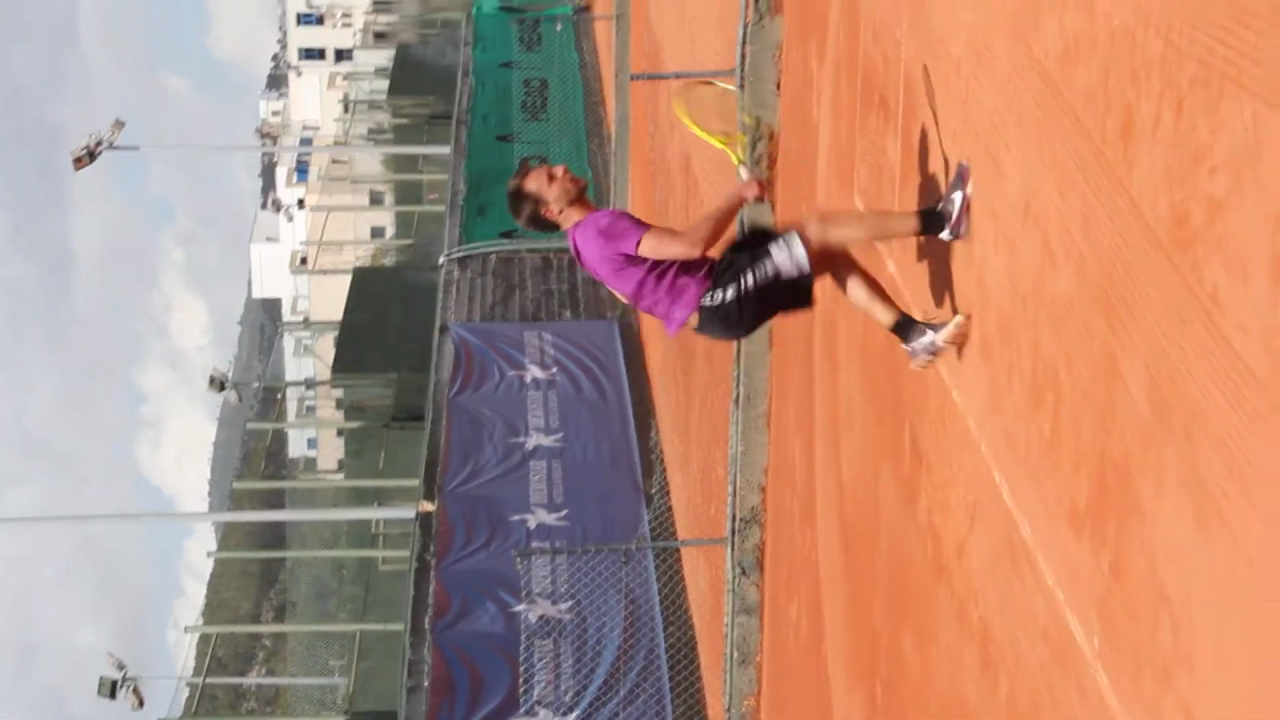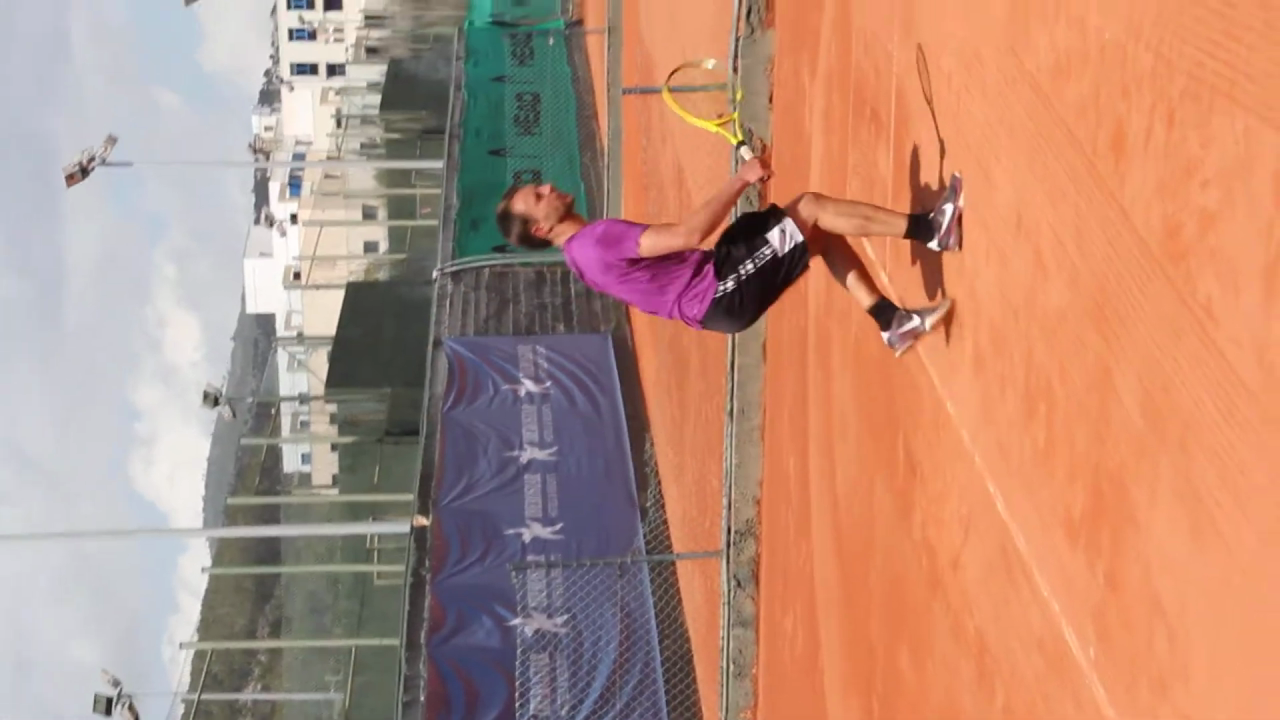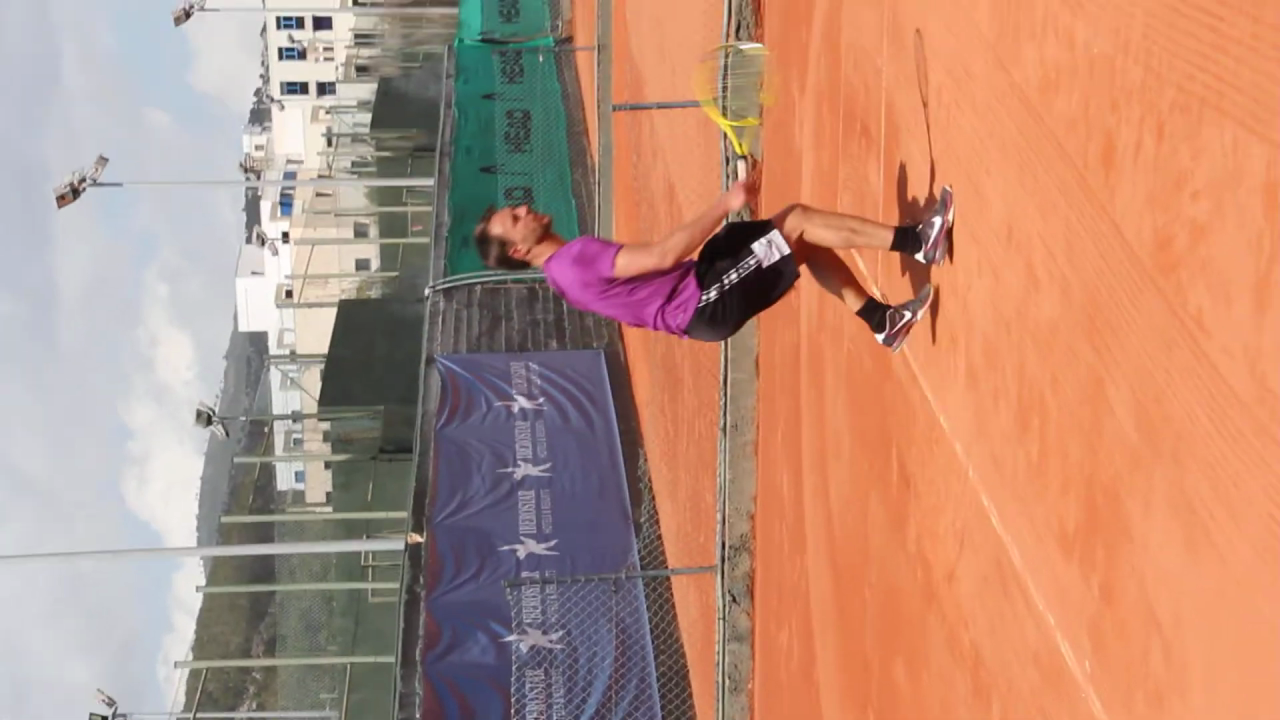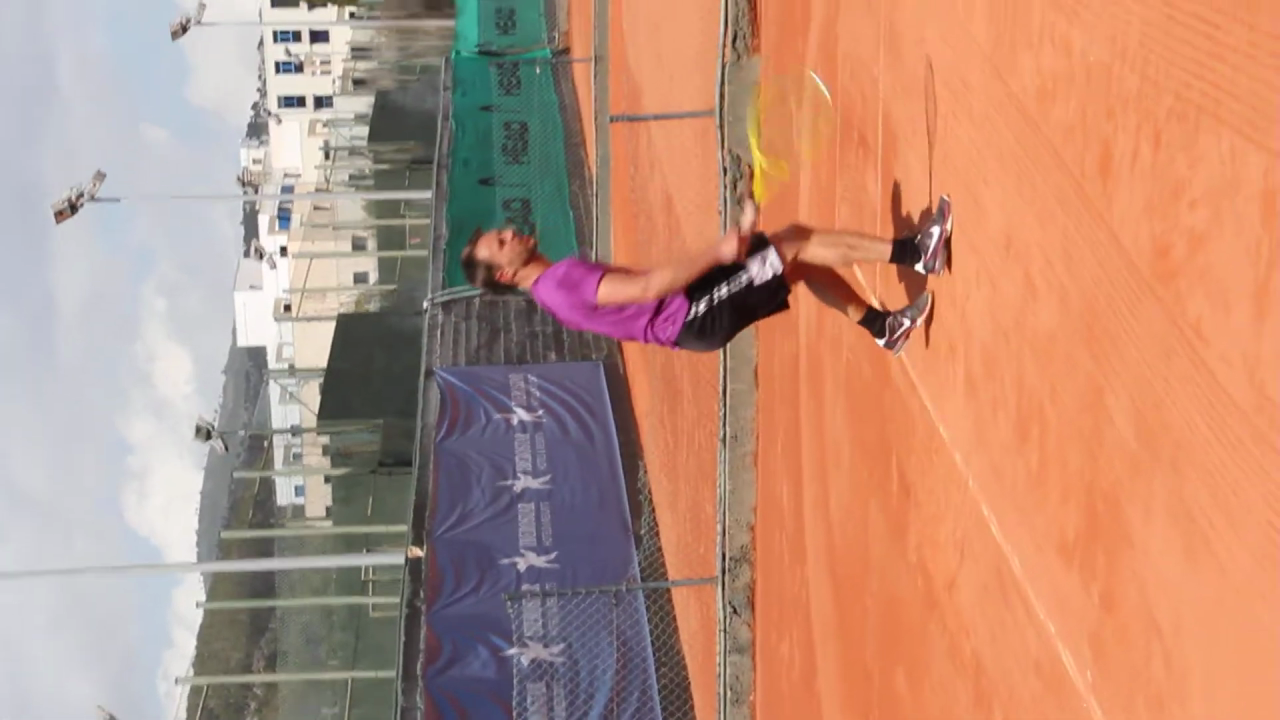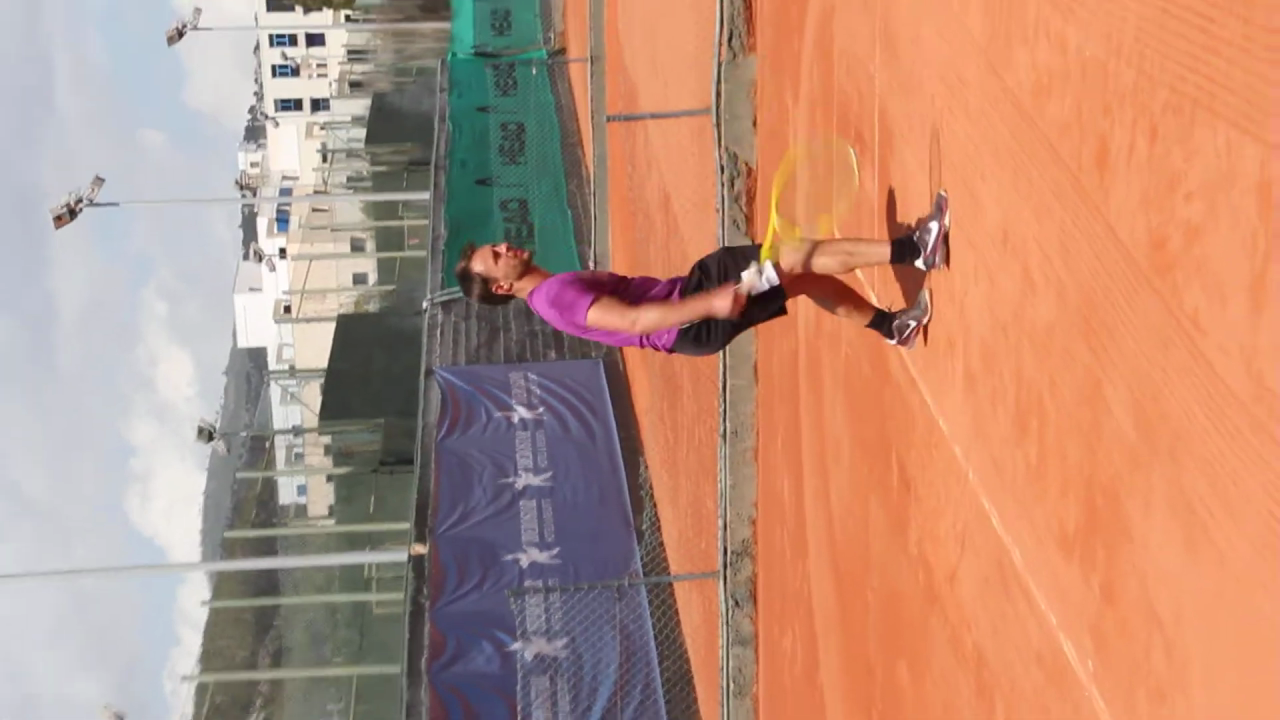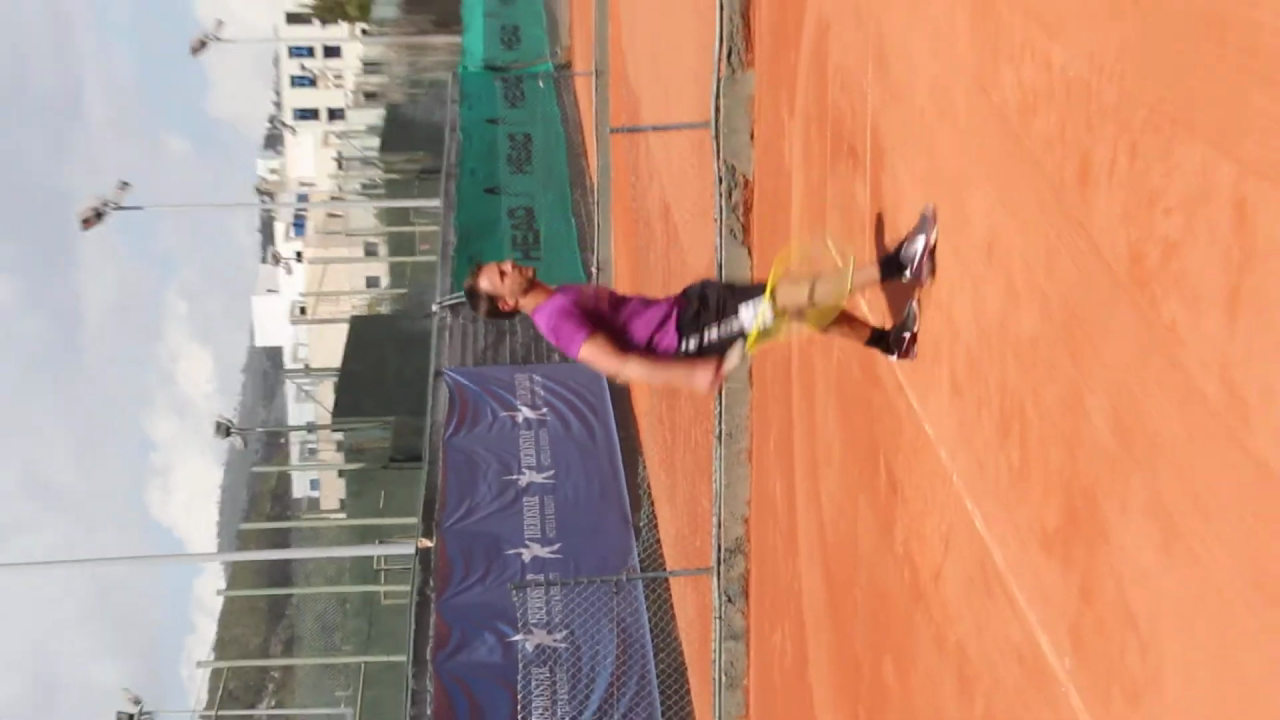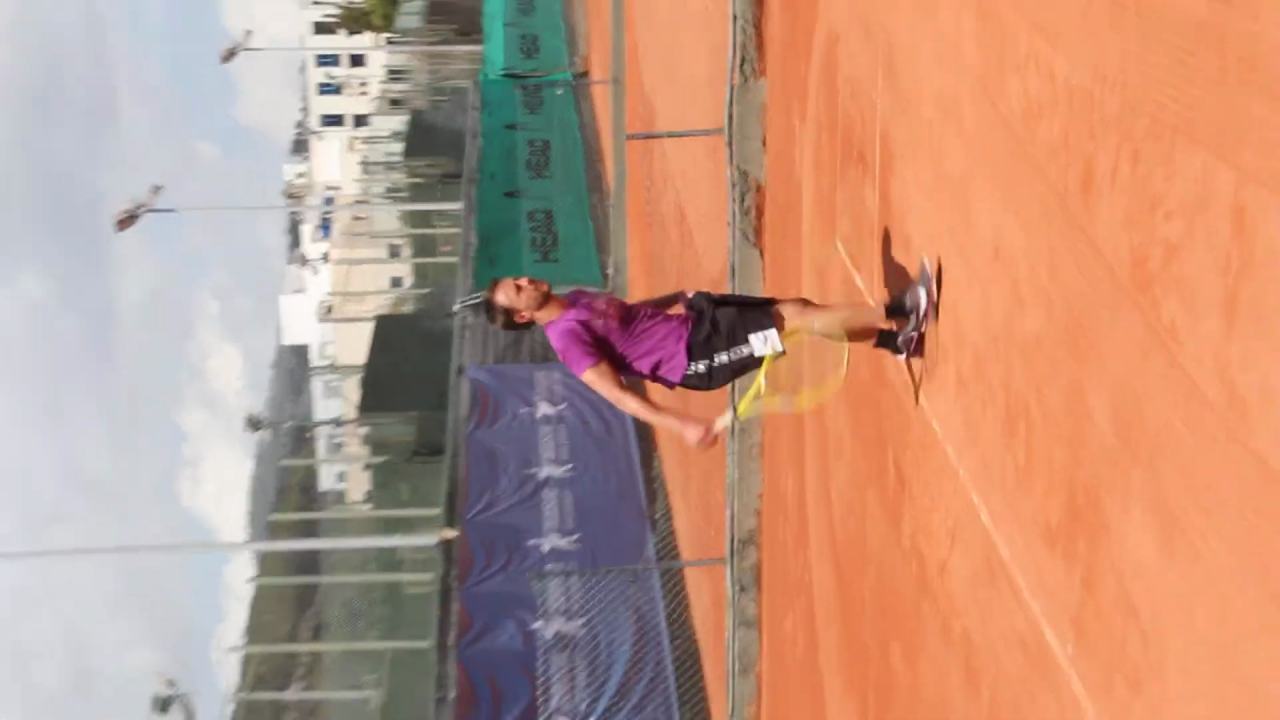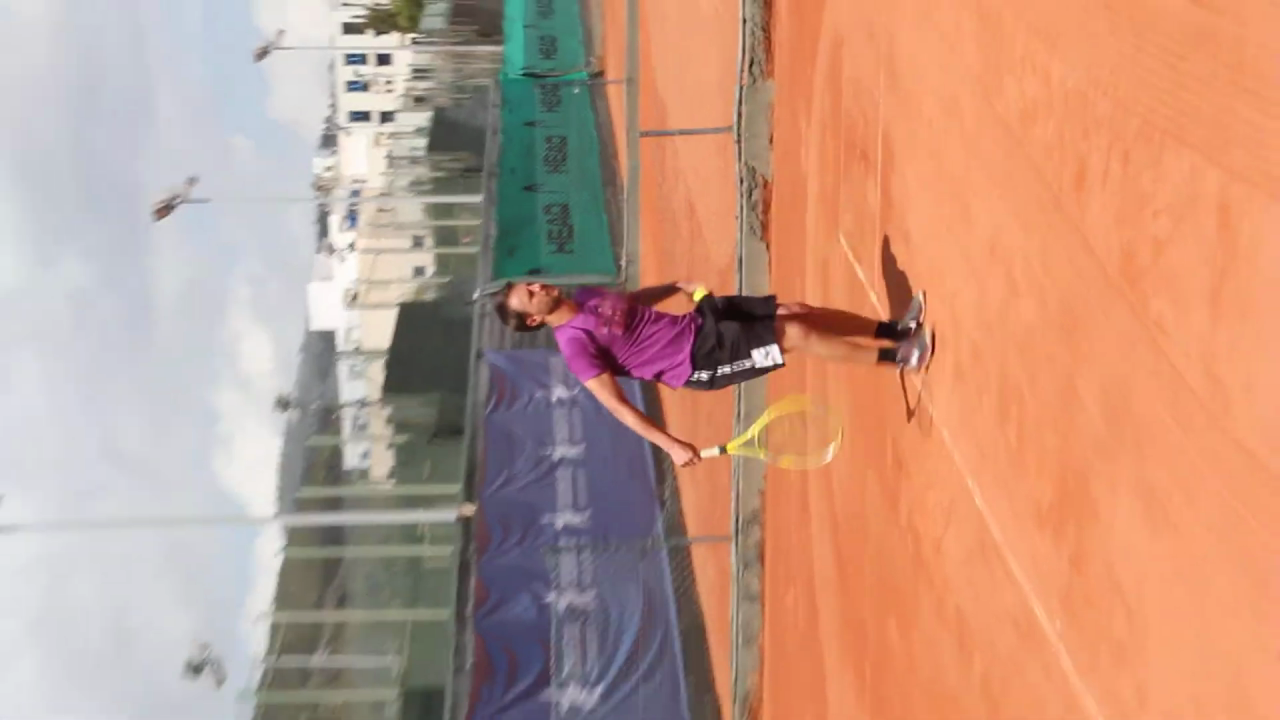
dt=0.1s
person 1, frame 1
left shoulder: (590, 237)
right shoulder: (601, 227)
right elbow: (690, 245)
right wrist: (737, 195)
left hip: (712, 299)
right hip: (715, 304)
left knee: (833, 255)
right knee: (820, 227)
left ankle: (914, 334)
right ankle: (938, 220)
person 1, frame 2
left shoulder: (586, 251)
right shoulder: (597, 239)
right elbow: (689, 233)
right wrist: (739, 179)
left hip: (716, 297)
right hip: (723, 294)
left knee: (821, 233)
right knee: (811, 206)
left ankle: (893, 321)
right ankle: (929, 229)
person 1, frame 3
left shoulder: (566, 270)
right shoulder: (576, 257)
right elbow: (666, 253)
right wrist: (725, 205)
left hip: (700, 305)
right hip: (705, 303)
left knee: (807, 243)
right knee: (799, 219)
left ankle: (881, 321)
right ankle: (917, 241)
person 1, frame 4
left shoulder: (562, 279)
right shoulder: (561, 283)
right elbow: (648, 285)
right wrist: (717, 252)
left hip: (691, 308)
right hip: (696, 321)
left knee: (807, 267)
right knee: (797, 242)
left ankle: (884, 325)
right ankle: (915, 251)
person 1, frame 5
left shoulder: (559, 289)
right shoulder: (555, 298)
right elbow: (635, 320)
right wrist: (709, 303)
left hip: (684, 298)
right hip: (694, 328)
left knee: (804, 274)
right knee: (797, 260)
left ankle: (891, 326)
right ankle: (913, 249)
person 1, frame 6
left shoulder: (561, 297)
right shoulder: (556, 323)
right elbow: (617, 365)
right wrist: (690, 374)
left hip: (684, 309)
right hip: (685, 343)
left knee: (800, 297)
right knee: (795, 293)
left ankle: (889, 341)
right ankle: (900, 266)
person 1, frame 7
left shoulder: (575, 301)
right shoulder: (566, 334)
right elbow: (617, 393)
left wrist: (678, 296)
right wrist: (682, 424)
left hip: (694, 321)
right hip: (696, 359)
left knee: (797, 309)
right knee: (797, 320)
left ankle: (895, 338)
right ankle: (899, 315)
person 1, frame 8
left shoulder: (585, 297)
right shoulder: (575, 344)
right elbow: (616, 404)
left wrist: (679, 285)
right wrist: (671, 444)
left hip: (700, 321)
right hip: (701, 358)
left knee: (796, 314)
right knee: (796, 338)
left ankle: (895, 329)
right ankle: (895, 355)
